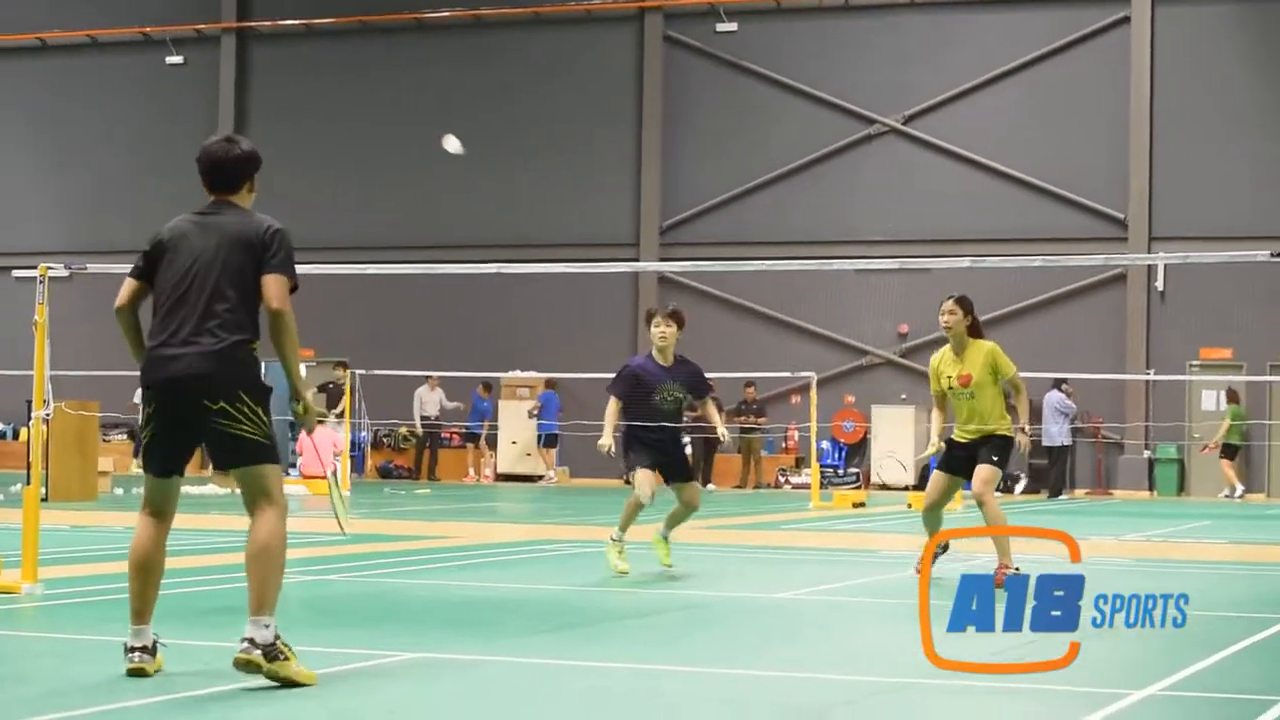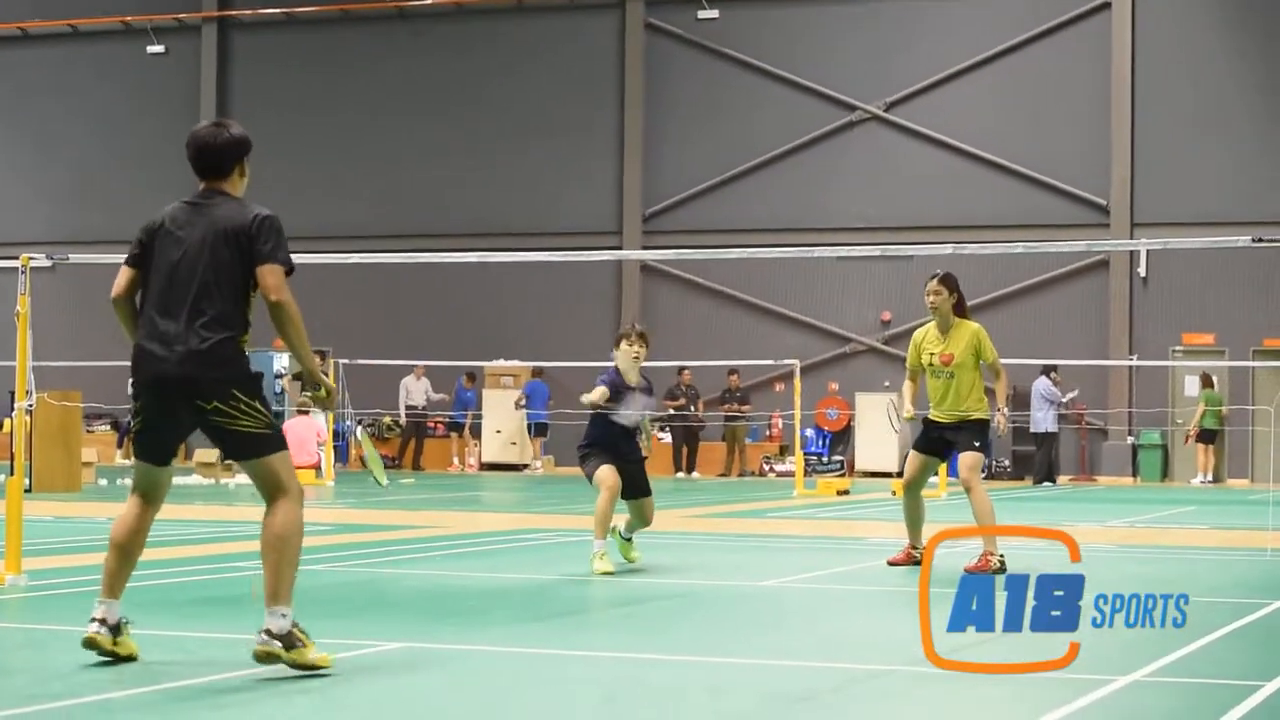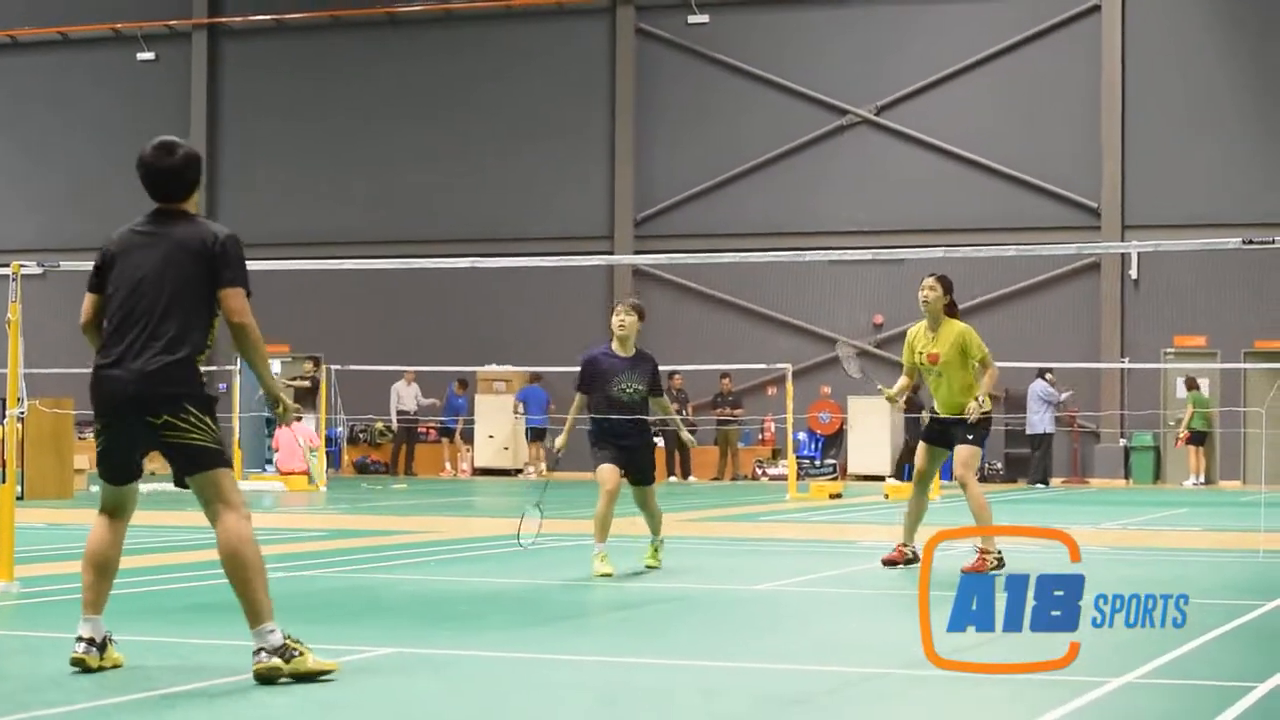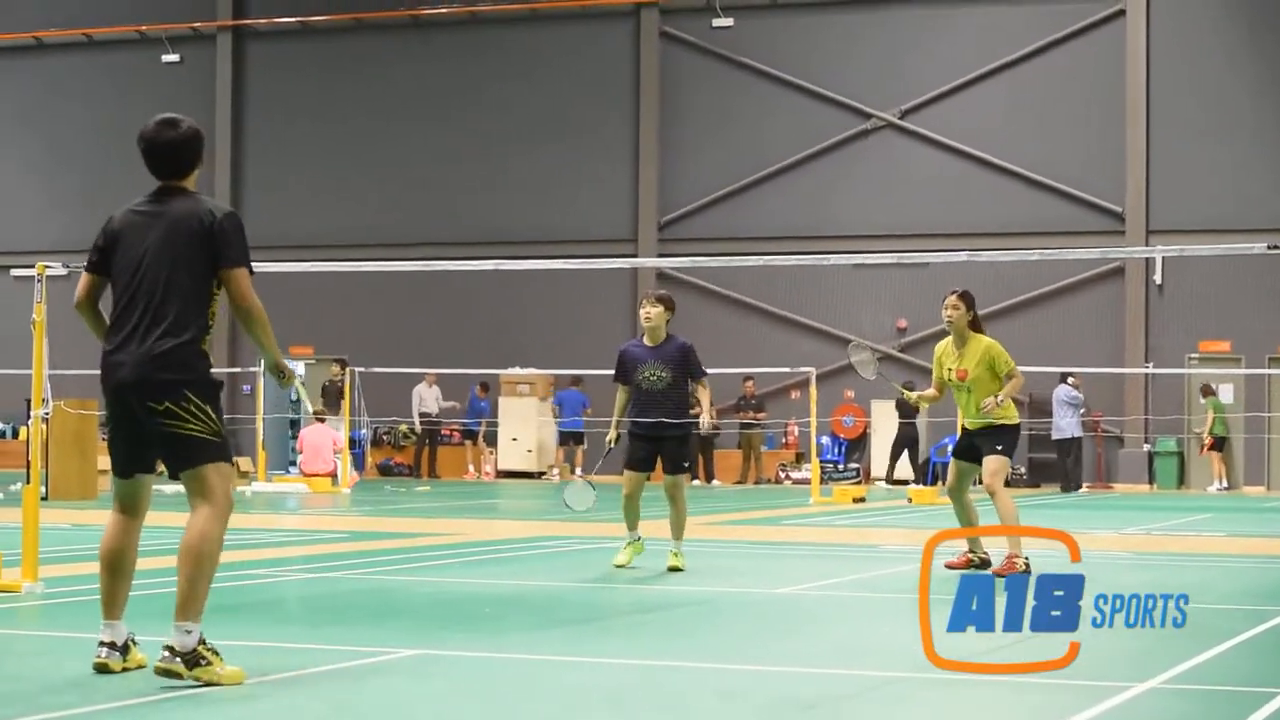
dt=0.4s
person 1, frame 1
left shoulder: (170, 232)
right shoulder: (266, 232)
left elbow: (124, 306)
right elbow: (276, 308)
right wrist: (298, 387)
left hip: (163, 379)
right hip: (225, 378)
left knee: (155, 511)
right knee: (267, 504)
left ankle: (140, 644)
right ankle: (261, 642)
person 1, frame 2
left shoulder: (162, 221)
right shoulder: (257, 222)
left elbow: (121, 295)
right elbow: (276, 297)
right wrist: (314, 372)
left hip: (155, 374)
right hip: (218, 372)
left knee: (145, 494)
right knee: (285, 492)
left ankle: (105, 621)
right ankle: (278, 629)
person 1, frame 3
left shoulder: (119, 241)
right shoulder: (216, 240)
left elbow: (88, 320)
right elbow: (238, 319)
right wrist: (272, 387)
left hip: (110, 389)
right hip: (173, 391)
left knee: (113, 508)
right knee: (229, 509)
left ankle: (90, 637)
right ankle: (270, 644)
person 1, frame 4
left shoulder: (119, 221)
right shoulder: (216, 218)
left elbow: (83, 299)
right elbow: (242, 297)
right wrist: (275, 357)
left hip: (120, 376)
right hip: (178, 375)
left knee: (127, 506)
right knee: (212, 500)
left ankle: (112, 641)
right ankle: (183, 646)
person 2, frame 1
left shoulder: (989, 351)
right shoulder: (937, 360)
left elbow: (1019, 389)
right elbow: (939, 406)
left wrist: (1023, 427)
right wrist: (934, 438)
left hip: (995, 436)
right hip: (960, 440)
left knee: (981, 492)
right knee: (930, 504)
left ankle: (1007, 567)
right ankle: (936, 544)
person 2, frame 2
left shoulder: (974, 332)
right shoulder: (920, 336)
left elbow: (999, 373)
right elbow: (911, 378)
left wrist: (1001, 409)
right wrist: (908, 403)
left hip: (972, 420)
right hip: (937, 421)
left knee: (969, 479)
right knee: (910, 483)
left ankle: (992, 555)
right ankle: (915, 548)
person 2, frame 3
left shoulder: (961, 331)
right shoulder: (914, 334)
left elbow: (990, 367)
right elbow: (908, 376)
left wrist: (979, 400)
right wrist: (896, 391)
left hip: (970, 416)
right hip: (942, 414)
left knee: (964, 475)
right knee: (920, 475)
left ankle: (990, 553)
right ankle: (907, 547)
person 2, frame 4
left shoulder: (987, 346)
right shoulder: (942, 349)
left elbow: (1017, 378)
right elbow: (937, 391)
left wrist: (999, 398)
right wrist: (920, 396)
left hip: (1001, 425)
right hip: (971, 427)
left knee: (993, 484)
right knee: (954, 488)
left ankle: (1017, 558)
right ankle: (977, 552)
person 3, frame 1
left shoulder: (690, 370)
right shoulder: (636, 368)
left elbow: (705, 401)
right elbow: (614, 402)
left wrist: (719, 425)
right wrist: (607, 433)
left hip: (671, 444)
right hip: (638, 442)
left knee: (691, 501)
right knee: (644, 494)
left ankle: (663, 536)
right ankle: (617, 540)
person 3, frame 2
left shoulder: (646, 386)
right shoulder: (611, 380)
right elbow: (598, 393)
left wrist: (646, 442)
right wrist: (593, 399)
left hip: (630, 455)
right hip: (596, 450)
left knee: (645, 516)
right knee: (611, 485)
left ankle: (622, 533)
right ankle: (599, 553)
person 3, frame 3
left shoulder: (648, 362)
right shoulder: (594, 359)
left elbow: (659, 401)
right elbow: (582, 398)
left wrist: (682, 430)
right wrist: (565, 433)
left hip: (639, 442)
right hip: (605, 440)
left knee: (646, 502)
right knee: (609, 488)
left ankle: (656, 542)
right ankle: (599, 555)
person 3, frame 4
left shoulder: (682, 348)
right shoulder: (628, 352)
left elbow: (702, 384)
right elbow: (624, 389)
left wrist: (705, 412)
right wrist: (614, 426)
left hip: (675, 431)
right hip: (640, 432)
left knee: (675, 492)
right knee: (630, 492)
left ankle: (676, 550)
right ankle: (634, 541)
